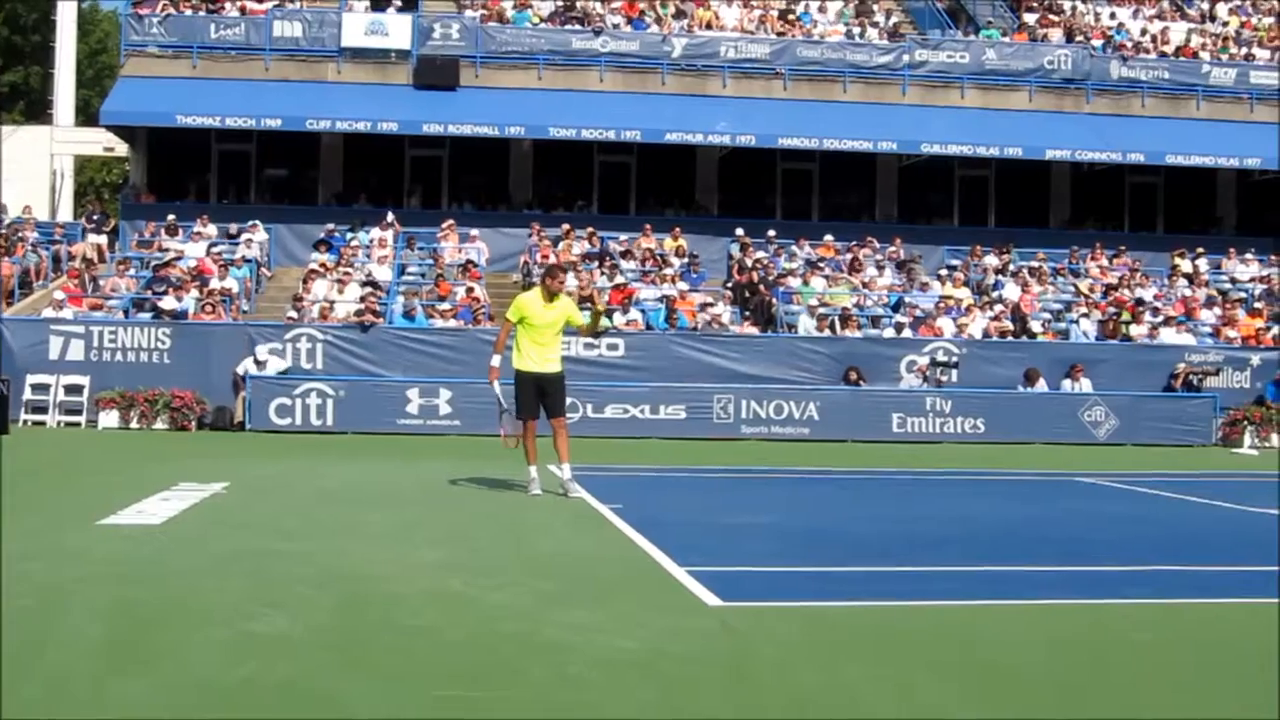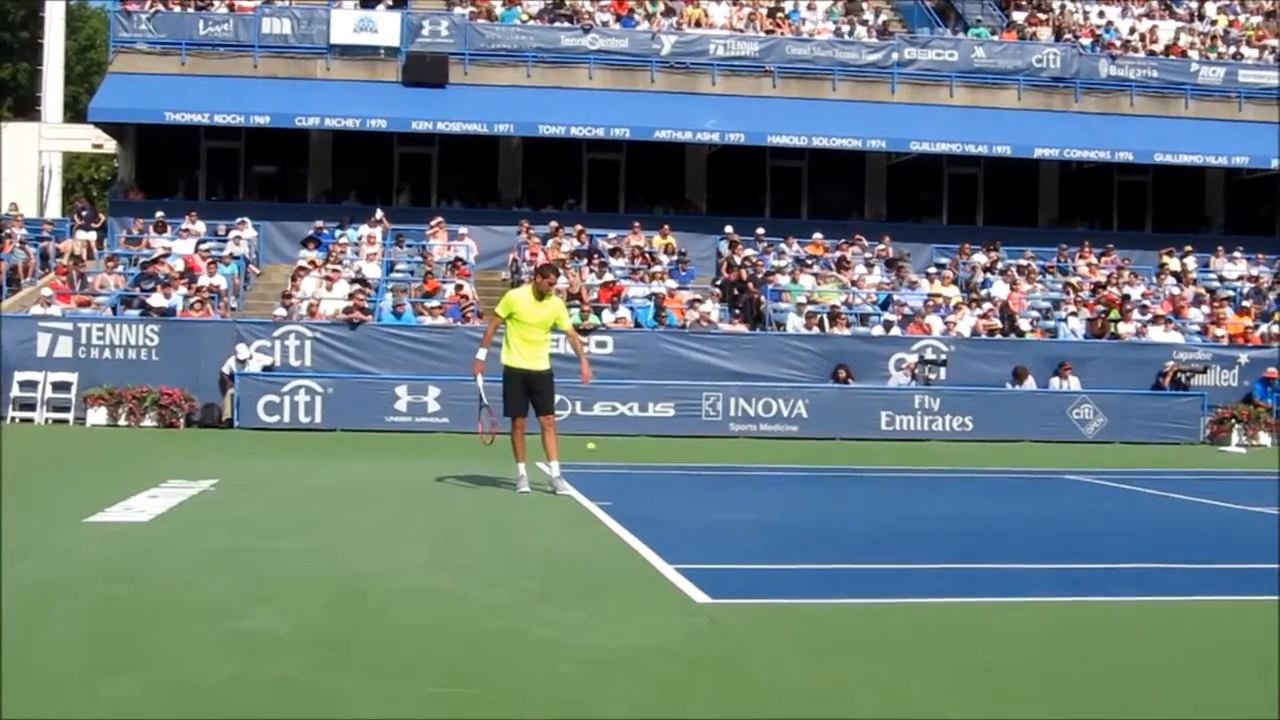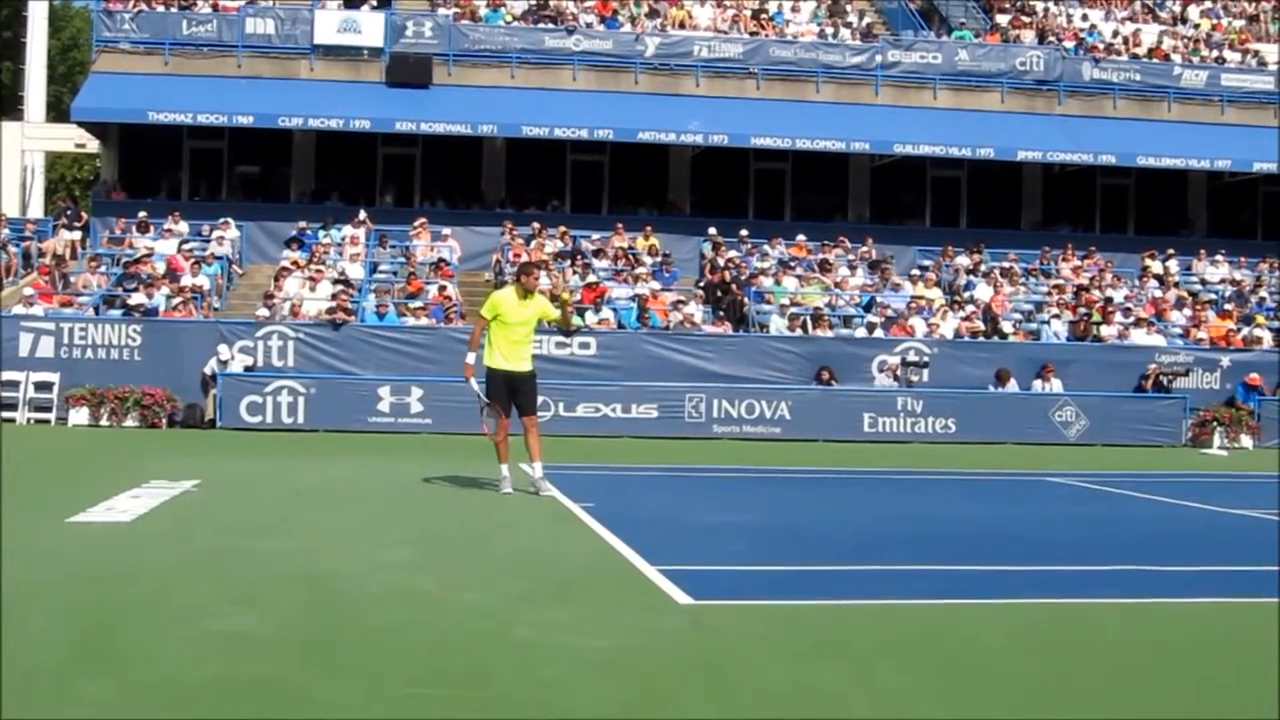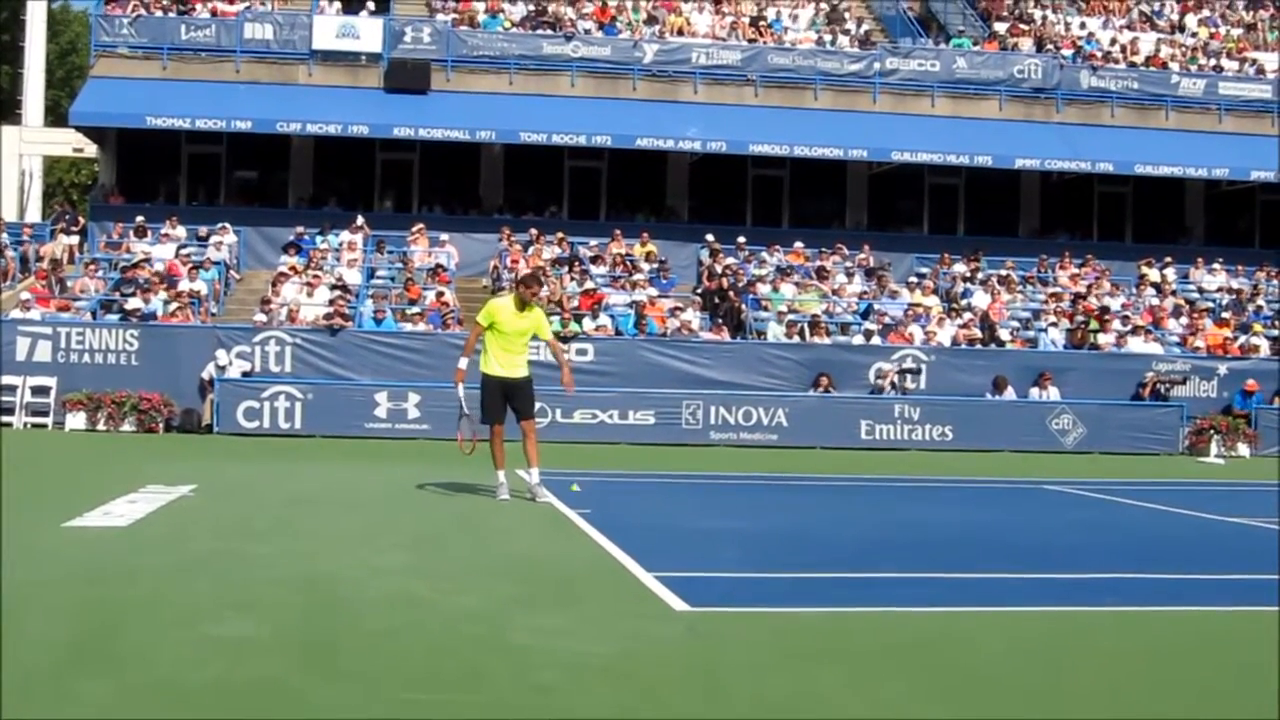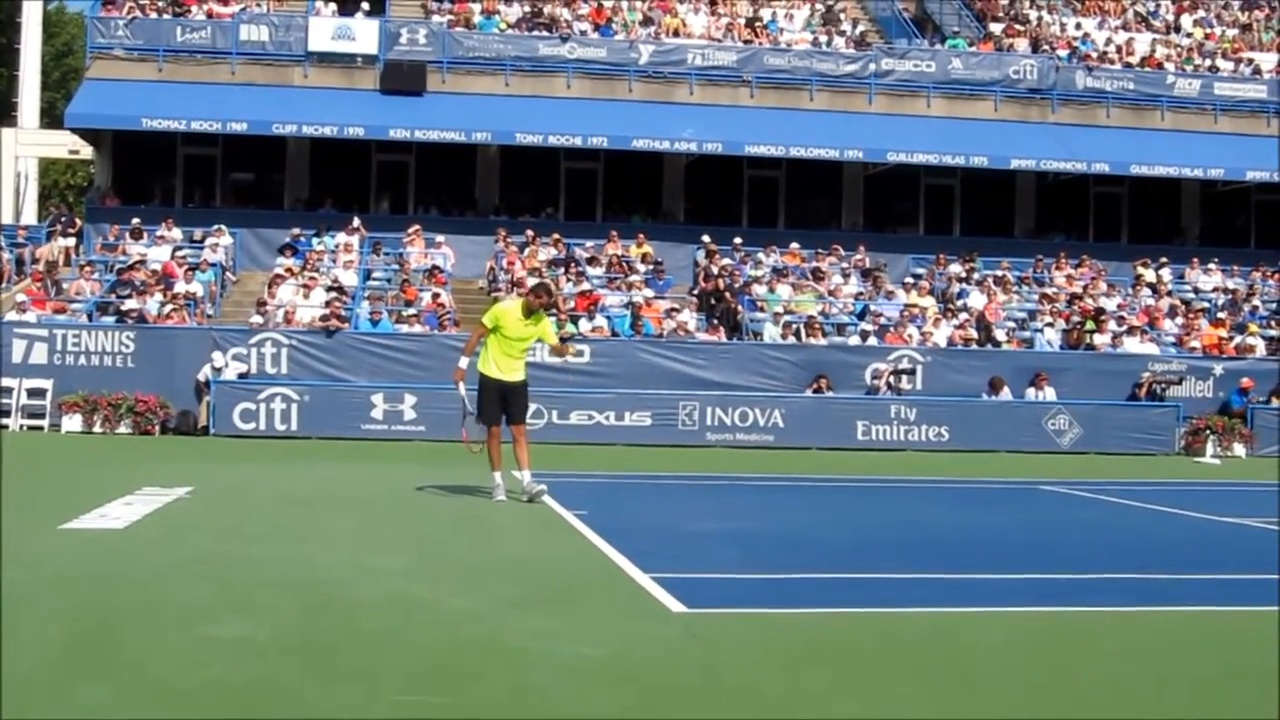
dt=0.4s
person 1, frame 1
left shoulder: (566, 303)
right shoulder: (524, 300)
left elbow: (585, 330)
right elbow: (504, 331)
left wrist: (596, 317)
right wrist: (495, 364)
left hip: (553, 372)
right hip: (526, 372)
left knee: (559, 424)
right knee: (529, 425)
left ankle: (566, 477)
right ankle: (533, 476)
person 1, frame 2
left shoulder: (557, 303)
right shoulder: (514, 297)
left elbow: (571, 334)
right elbow: (492, 326)
left wrist: (583, 360)
right wrist: (480, 357)
left hip: (542, 370)
right hip: (515, 369)
left knee: (548, 421)
right knee: (518, 423)
left ankle: (555, 475)
right ankle: (522, 474)
person 1, frame 3
left shoulder: (540, 302)
right shoulder: (499, 298)
left elbow: (565, 325)
right elbow: (479, 328)
left wrist: (566, 310)
right wrist: (470, 361)
left hip: (524, 370)
right hip: (498, 370)
left knee: (531, 423)
left ankle: (538, 476)
right ankle: (505, 475)
person 1, frame 4
left shoulder: (537, 314)
right shoulder: (496, 306)
left elbow: (552, 342)
right elbow: (474, 334)
left wrist: (564, 367)
right wrist: (462, 366)
left hip: (520, 377)
right hip: (494, 376)
left knee: (529, 428)
right knee: (497, 430)
left ankle: (535, 482)
right ankle: (501, 481)
person 1, frame 5
left shoulder: (543, 321)
right shoulder: (502, 309)
left elbow: (555, 347)
right elbow: (477, 335)
left wrist: (564, 349)
right wrist: (462, 365)
left hip: (517, 380)
right hip: (491, 377)
left knee: (519, 432)
right knee: (494, 431)
left ankle: (527, 482)
right ankle: (498, 482)
